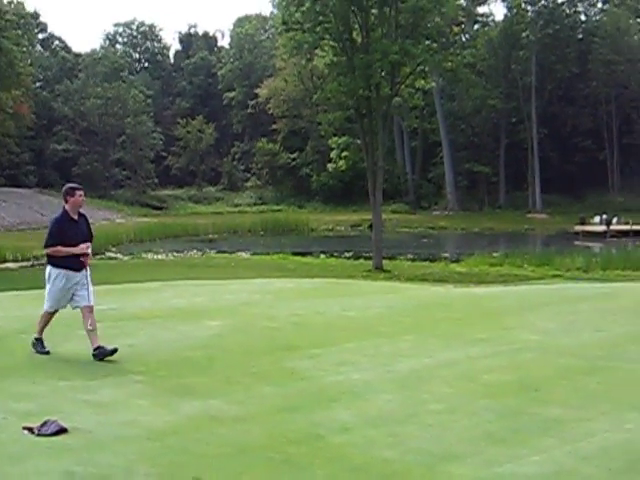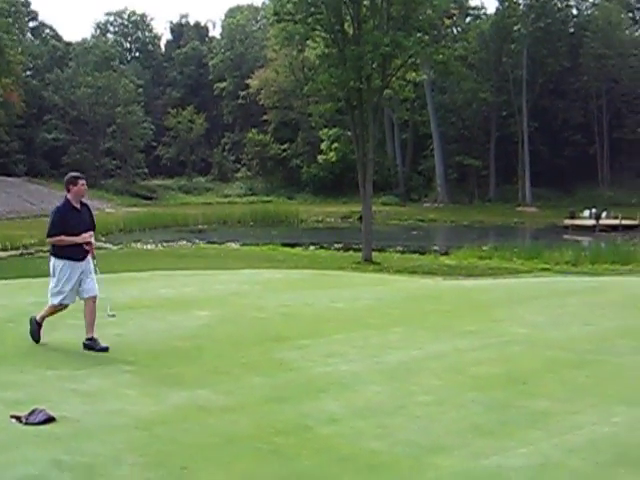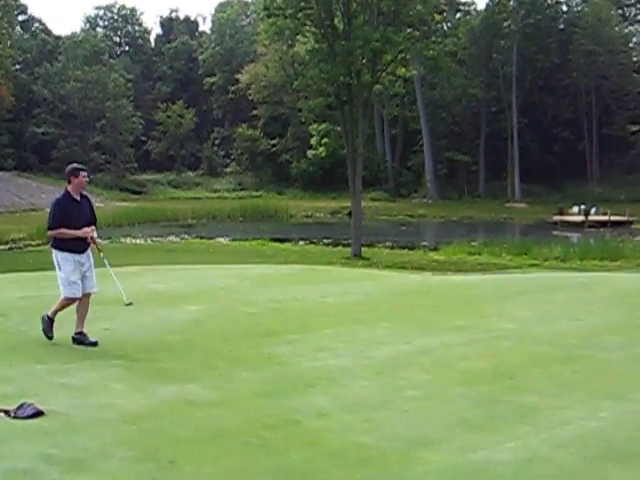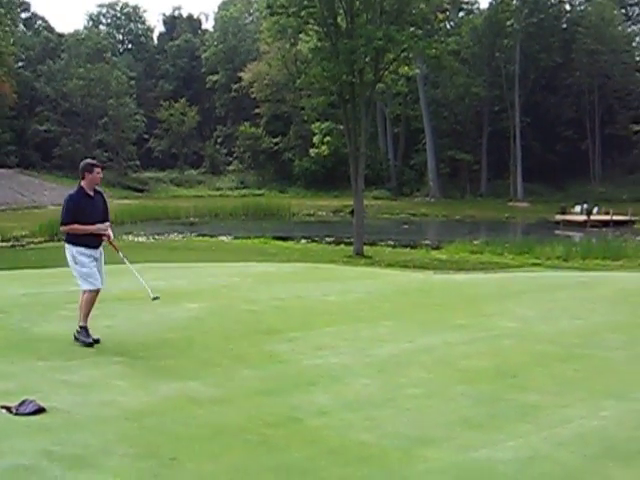
dt=0.1s
person 1, frame 1
left shoulder: (83, 219)
right shoulder: (58, 222)
right elbow: (49, 249)
left wrist: (87, 252)
right wrist: (75, 250)
left hip: (80, 271)
right hip: (60, 272)
left knee: (88, 307)
right knee: (51, 309)
left ankle: (97, 348)
right ankle: (37, 339)
person 1, frame 2
left shoulder: (85, 208)
right shoulder: (60, 211)
right elbow: (51, 239)
left wrist: (90, 240)
right wrist: (78, 239)
left hip: (84, 261)
right hip: (64, 263)
left knee: (91, 297)
right knee: (60, 302)
left ankle: (90, 339)
right ankle: (37, 320)
person 1, frame 3
left shoulder: (86, 200)
right shoulder: (60, 203)
left elbow: (92, 224)
right elbow: (52, 231)
left wrist: (93, 234)
right wrist: (79, 233)
left hip: (84, 253)
right hip: (66, 255)
left knee: (86, 293)
right knee: (73, 294)
left ankle: (79, 333)
right ankle: (50, 317)
person 1, frame 4
left shoulder: (99, 196)
right shoulder: (73, 198)
left elbow: (105, 220)
right elbow: (65, 227)
left wrist: (107, 231)
right wrist: (93, 228)
left hip: (96, 249)
right hip: (79, 250)
left knee: (91, 289)
right knee: (93, 287)
left ankle: (83, 328)
right ankle: (81, 327)
